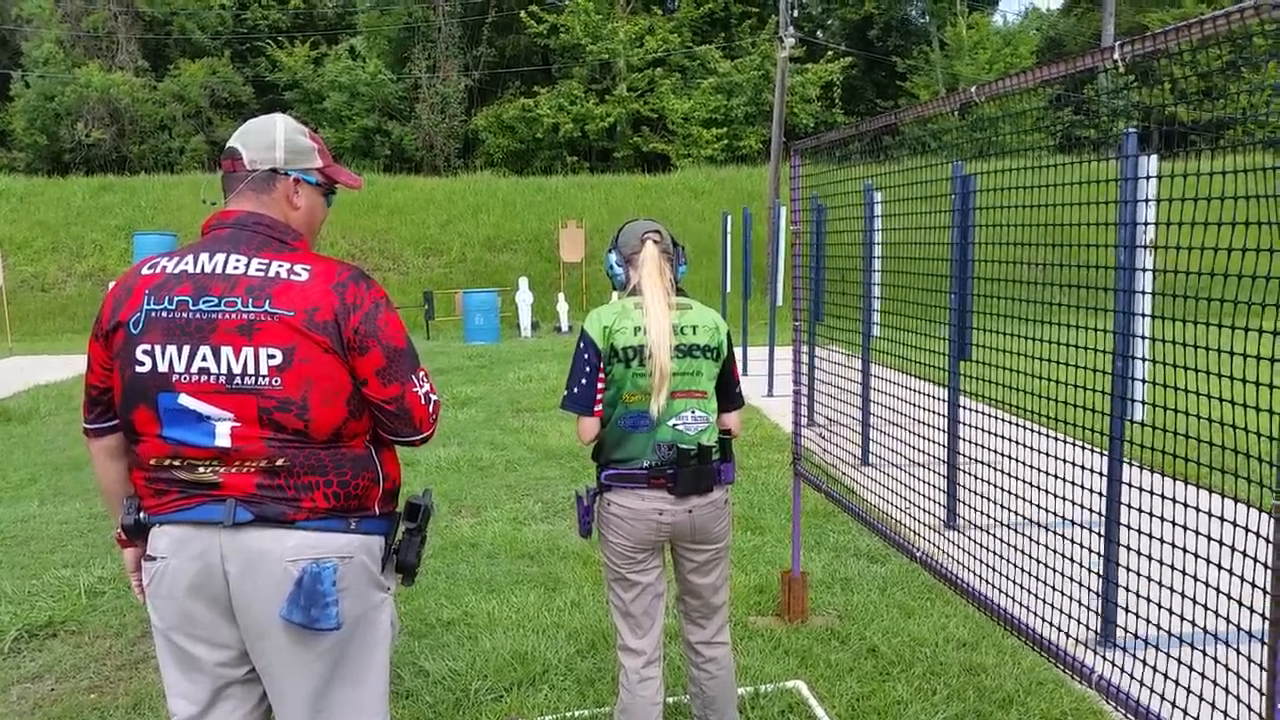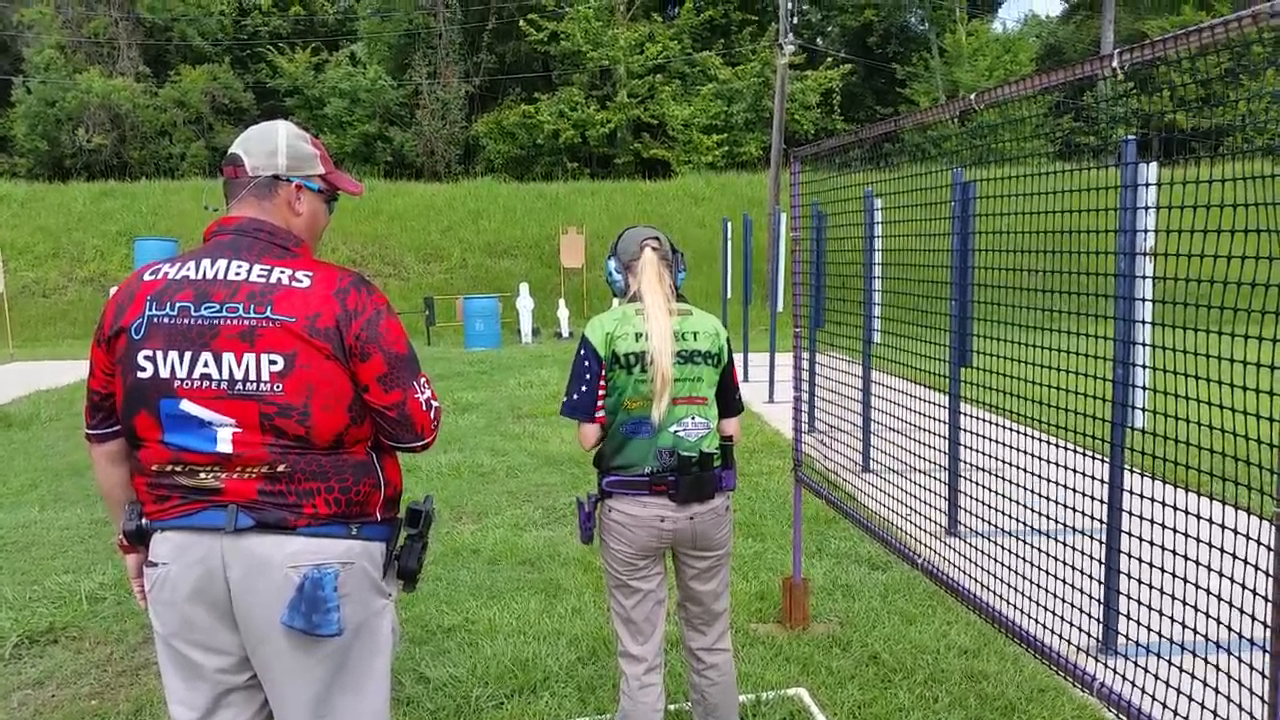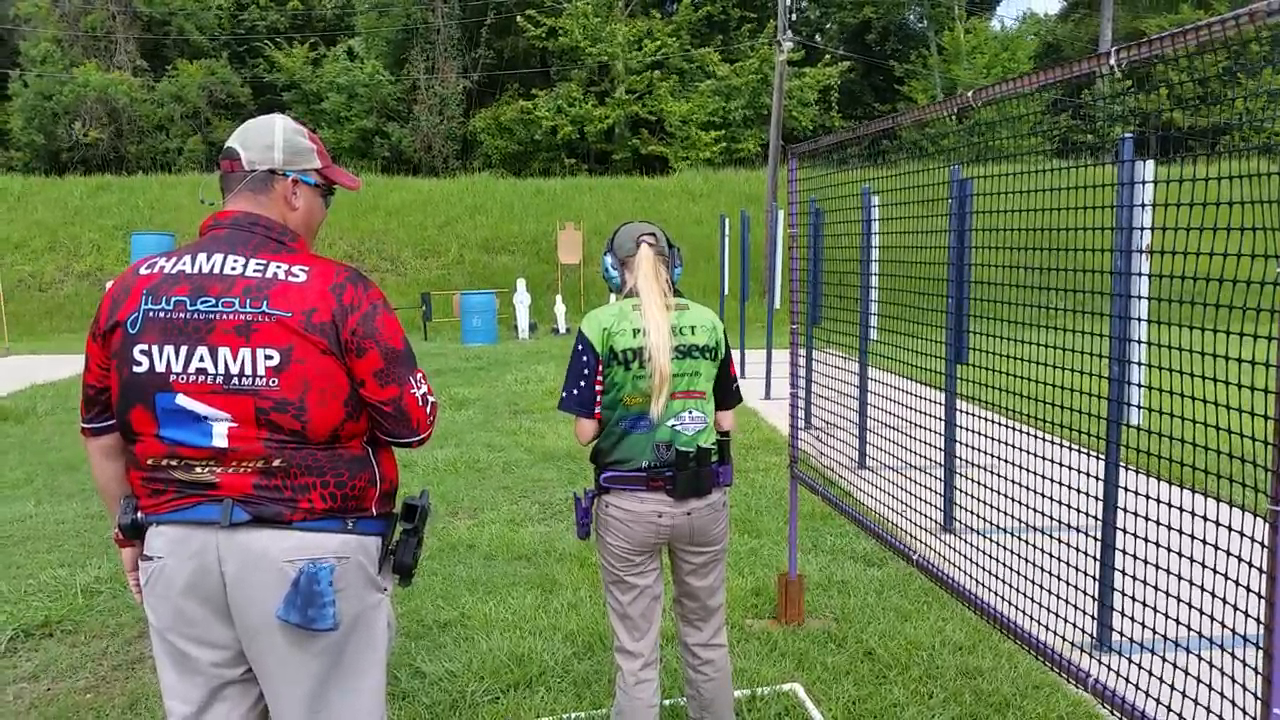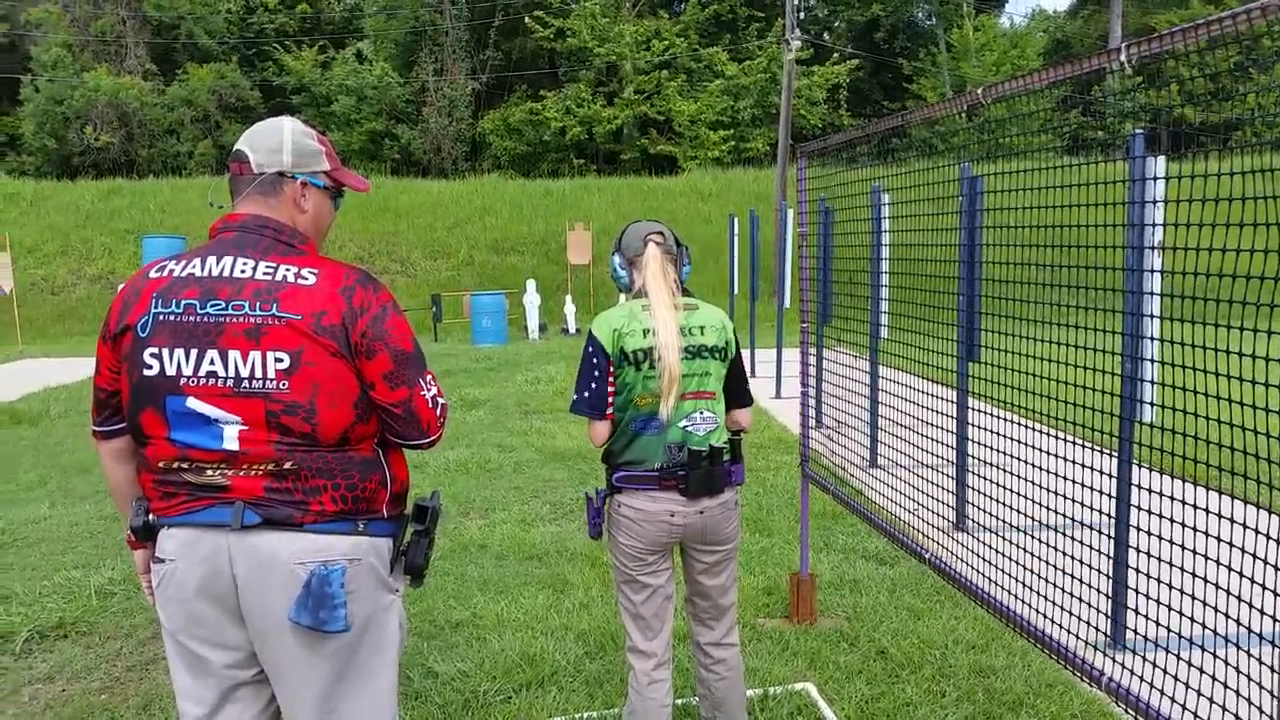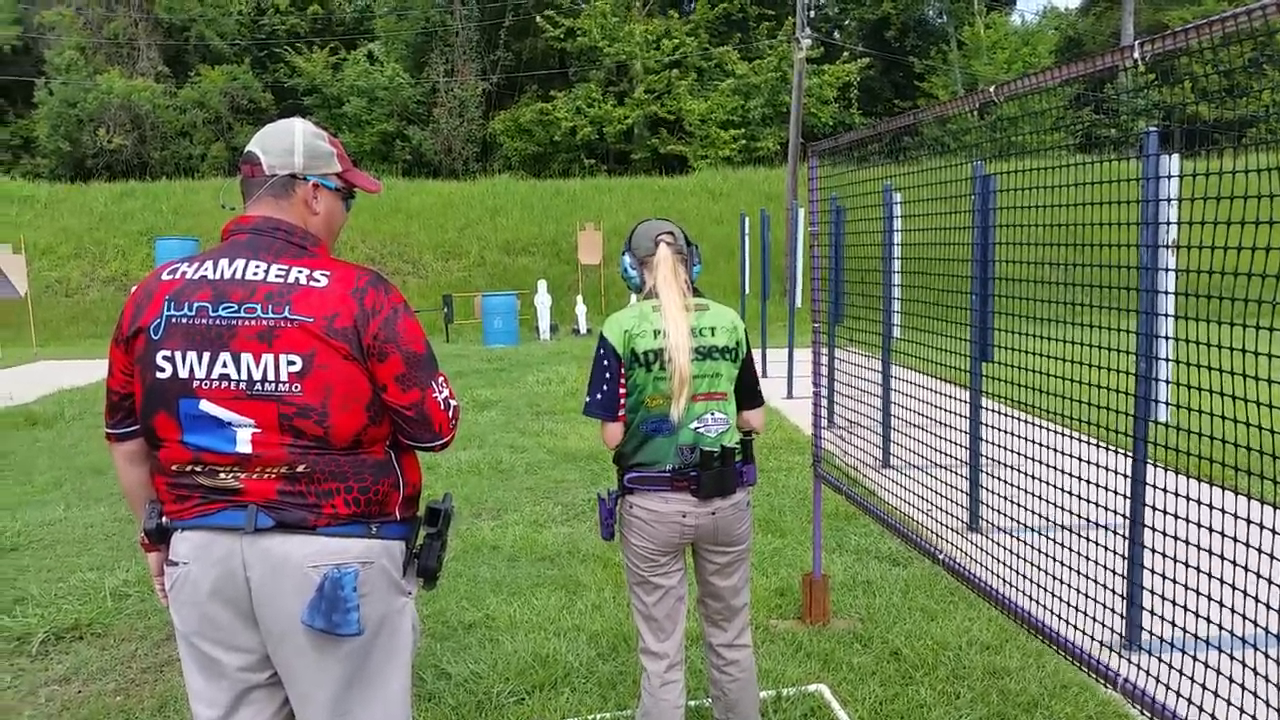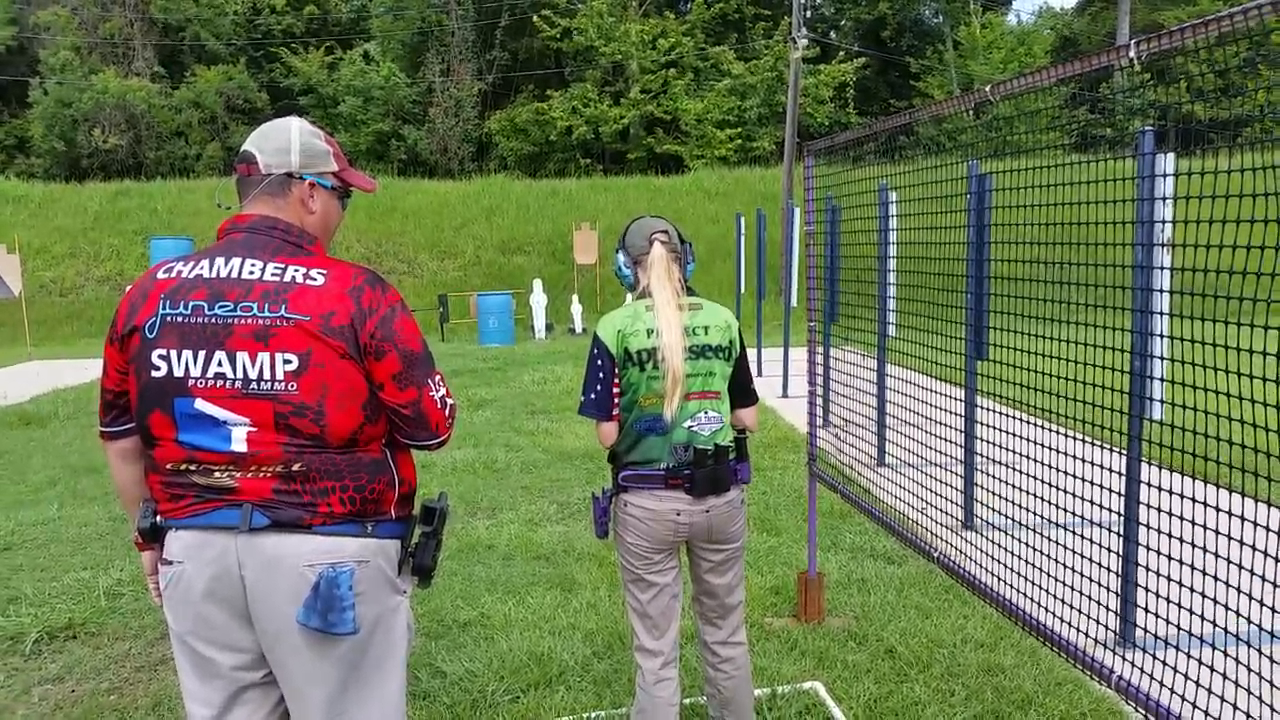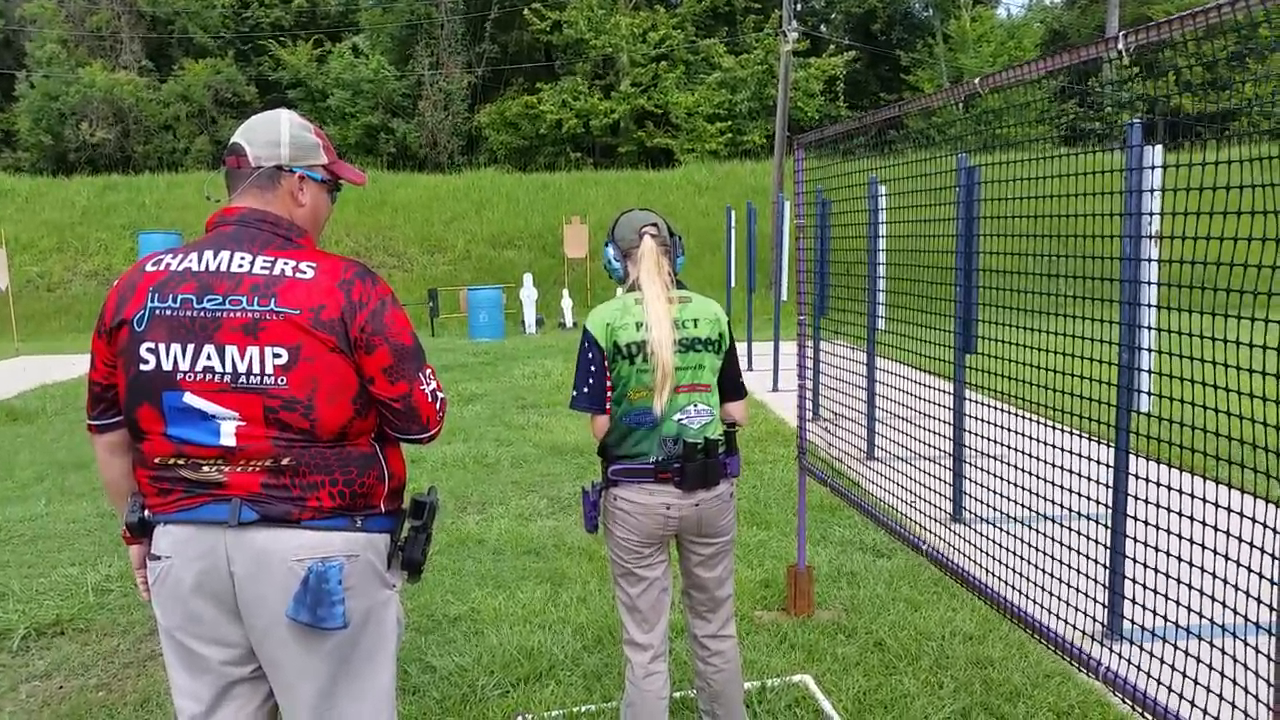
dt=0.3s
person 1, frame 1
left shoulder: (133, 289)
right shoulder: (340, 289)
left elbow: (105, 435)
right elbow: (415, 423)
left wrist: (133, 533)
left hip: (180, 545)
right hip: (311, 550)
person 1, frame 2
left shoulder: (135, 296)
right shoulder: (341, 296)
left elbow: (107, 441)
right elbow: (417, 430)
left wrist: (134, 538)
left hip: (181, 552)
right hip: (313, 556)
person 1, frame 3
left shoulder: (131, 289)
right shoulder: (338, 290)
left elbow: (102, 436)
right elbow: (412, 424)
left wrist: (131, 533)
left hip: (176, 546)
right hip: (308, 550)
person 1, frame 4
left shoulder: (141, 292)
right shoulder: (346, 292)
left elbow: (114, 438)
right elbow: (423, 426)
left wrist: (144, 534)
left hip: (190, 549)
right hip: (320, 553)
person 1, frame 5
left shoulder: (153, 295)
right shoulder: (359, 294)
left elbow: (127, 440)
right elbow: (435, 430)
left wrist: (158, 536)
left hip: (202, 551)
right hip: (331, 556)
person 1, frame 6
left shoulder: (147, 294)
right shoulder: (356, 292)
left elbow: (121, 439)
right elbow: (432, 428)
left wrist: (152, 536)
left hip: (197, 551)
right hip: (327, 556)
person 1, frame 7
left shoulder: (136, 286)
right shoulder: (346, 286)
left elbow: (109, 433)
right elbow: (423, 421)
left wrist: (139, 530)
left hip: (185, 545)
right hip: (318, 549)
person 2, frame 1
left shoulder: (604, 322)
right shoulder: (711, 322)
left elbow: (588, 430)
right elbow: (730, 422)
left hip: (631, 501)
right hip: (705, 495)
left knee: (639, 648)
right knee: (710, 635)
person 2, frame 2
left shoulder: (605, 330)
right shoulder: (712, 329)
left elbow: (589, 436)
right elbow: (731, 429)
left hip: (633, 508)
right hip: (705, 503)
left knee: (640, 656)
right knee: (711, 642)
person 2, frame 3
left shoulder: (601, 325)
right shoulder: (708, 321)
left elbow: (585, 431)
right elbow: (726, 420)
left hip: (630, 503)
right hip: (703, 497)
left knee: (637, 650)
right knee: (708, 637)
person 2, frame 4
left shoulder: (611, 326)
right shoulder: (718, 321)
left elbow: (599, 433)
right elbow: (741, 419)
left hip: (641, 503)
right hip: (714, 496)
left knee: (649, 650)
right knee: (719, 635)
person 2, frame 5
left shoulder: (622, 328)
right shoulder: (729, 322)
left elbow: (612, 435)
right elbow: (753, 420)
left hip: (653, 504)
right hip: (726, 497)
left knee: (661, 651)
right knee: (732, 636)
person 2, frame 6
left shoulder: (616, 328)
right shoulder: (723, 320)
left elbow: (608, 434)
right elbow: (747, 419)
left hip: (648, 502)
right hip: (720, 495)
left knee: (655, 648)
right knee: (726, 634)
person 2, frame 7
left shoulder: (605, 320)
right shoulder: (712, 313)
left elbow: (601, 426)
right elbow: (736, 413)
left hip: (637, 495)
right hip: (710, 489)
left knee: (645, 642)
right knee: (715, 627)
